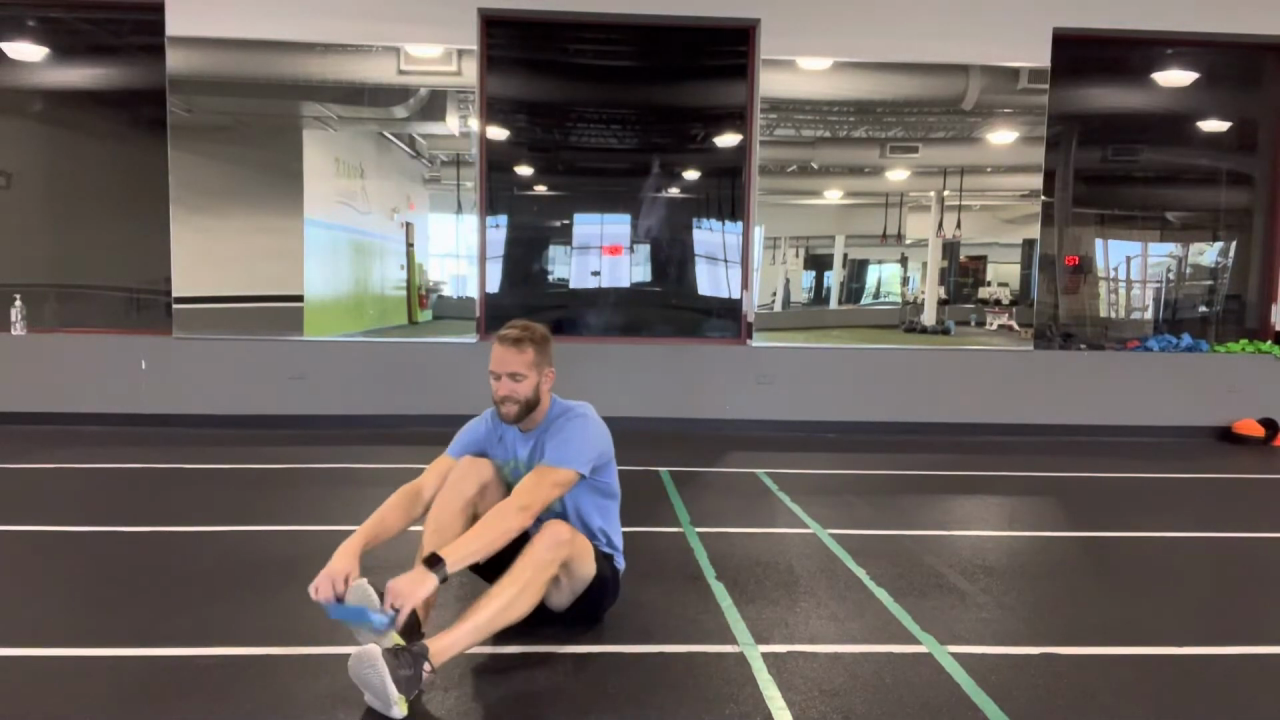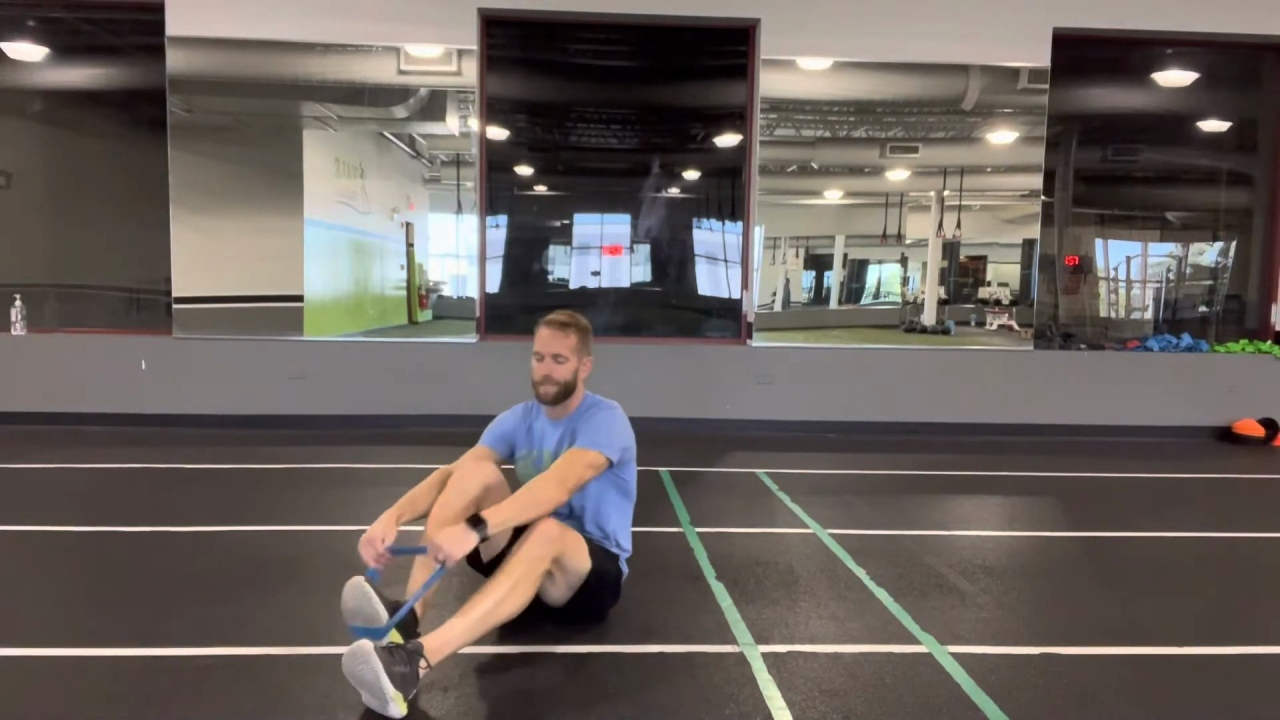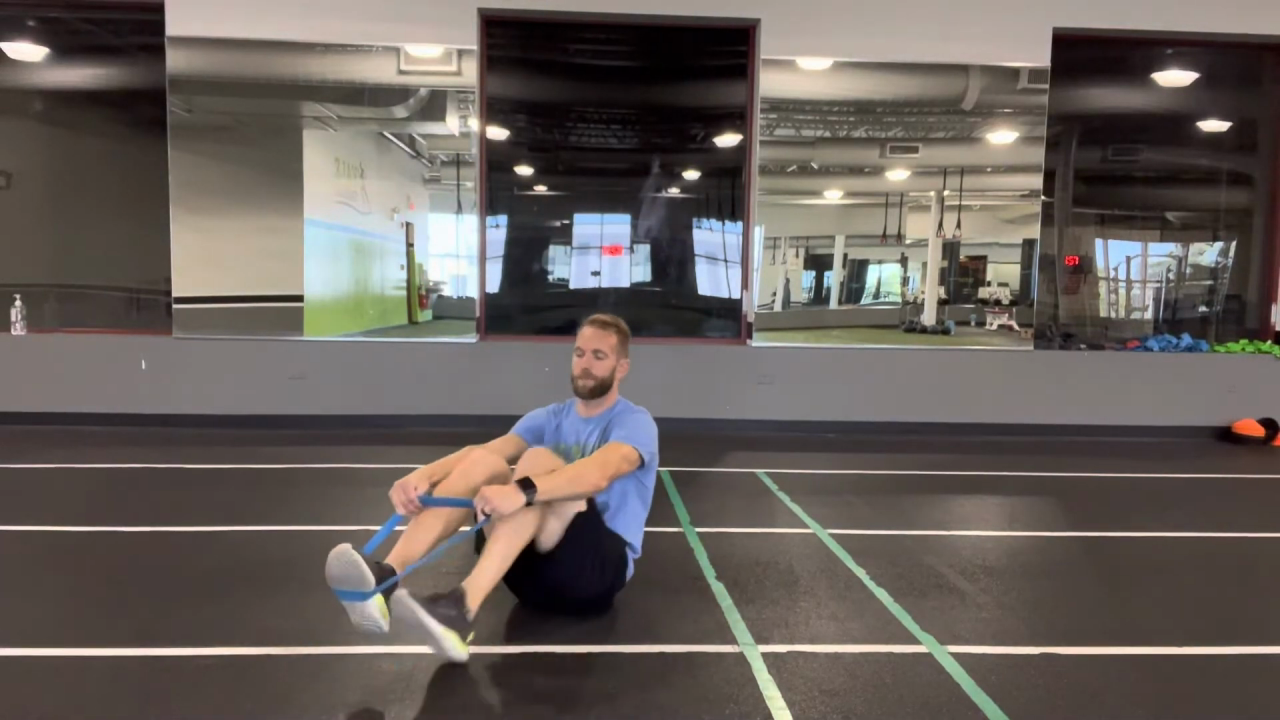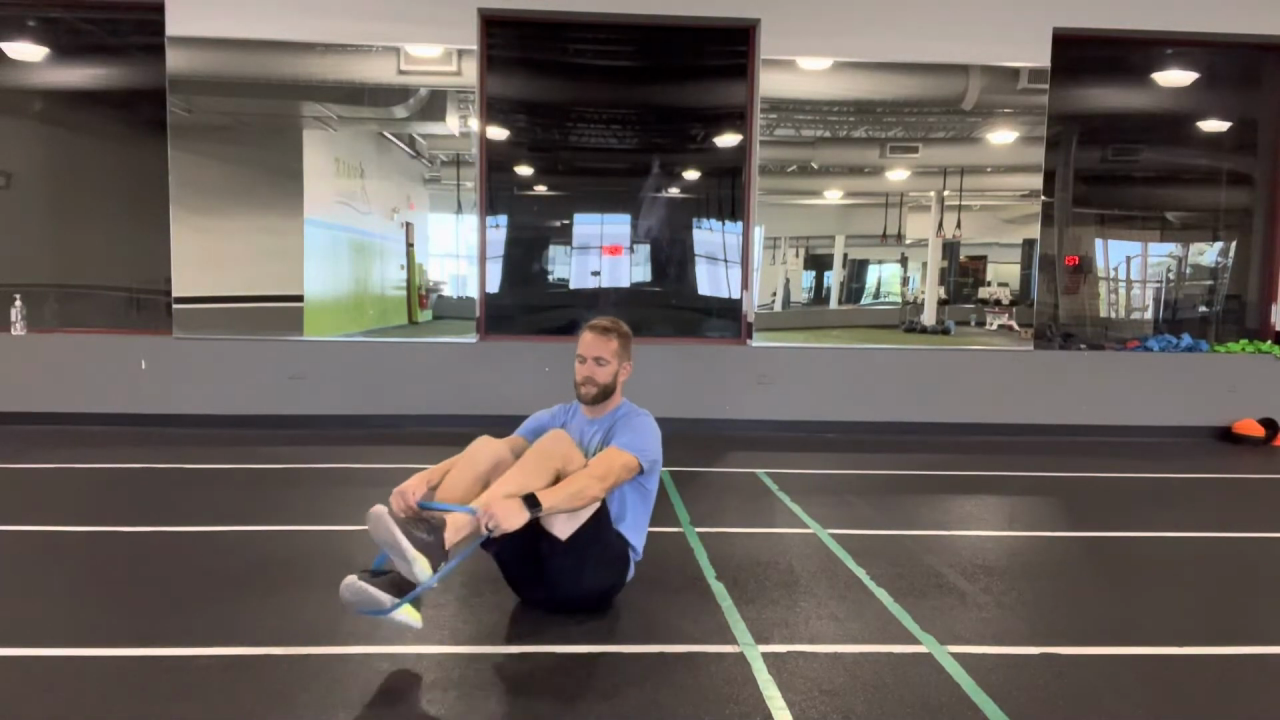
dt=0.4s
person 1, frame 1
left shoulder: (578, 427)
right shoulder: (487, 426)
left elbow: (521, 510)
right elbow: (419, 492)
left wrist: (432, 568)
right wrist: (352, 548)
left hip: (588, 574)
right hip: (520, 558)
left knee: (556, 534)
right knee: (471, 468)
left ankle: (420, 661)
right ankle: (410, 621)
person 1, frame 2
left shoulder: (605, 419)
right shoulder: (519, 419)
left elbow: (557, 488)
right elbow: (453, 473)
left wrist: (473, 530)
right wrist: (392, 517)
left hip: (595, 570)
right hip: (529, 559)
left knee: (547, 533)
right knee: (475, 472)
left ankle: (414, 661)
right ankle: (405, 616)
person 1, frame 3
left shoulder: (636, 423)
right shoulder: (548, 418)
left elbow: (597, 474)
right elbow: (488, 451)
left wrist: (521, 492)
right wrist: (425, 475)
left hip: (595, 565)
right hip: (535, 560)
left knee: (539, 460)
right knee: (481, 462)
left ankle: (460, 608)
right ankle: (386, 576)
person 1, frame 4
left shoulder: (638, 427)
right shoulder: (553, 419)
left elbow: (597, 482)
right elbow: (480, 458)
left wrist: (526, 505)
right wrist: (425, 479)
left hip: (596, 568)
right hip: (535, 562)
left knee: (556, 444)
right knee: (487, 449)
left ankle: (438, 544)
right ankle: (400, 582)
